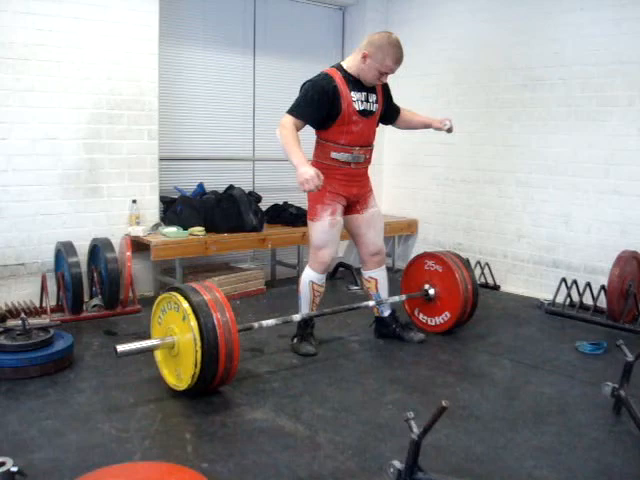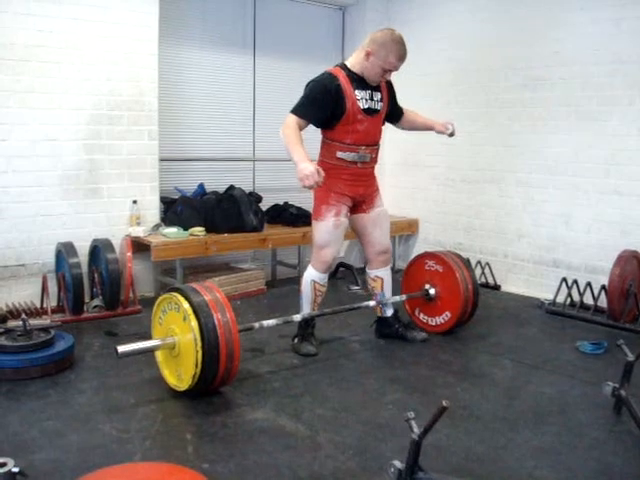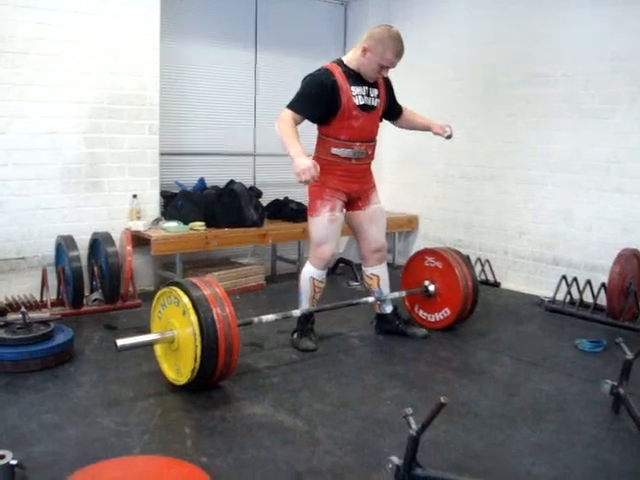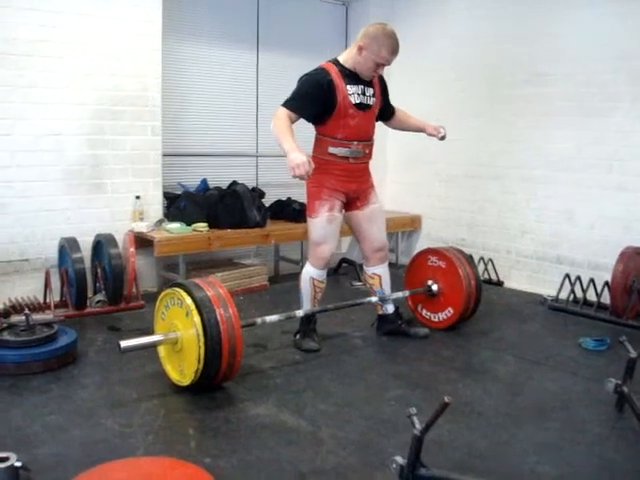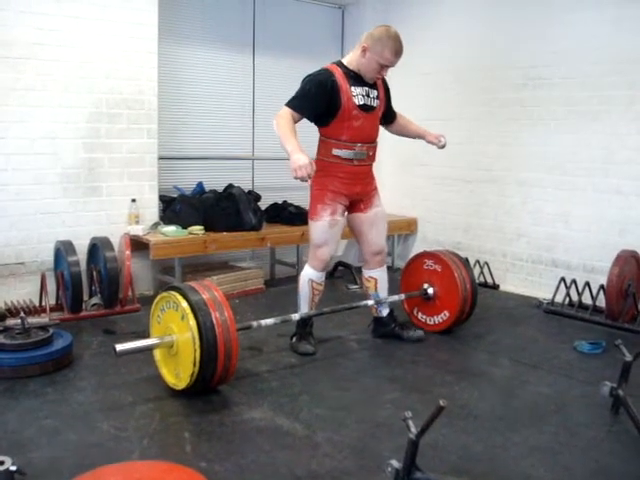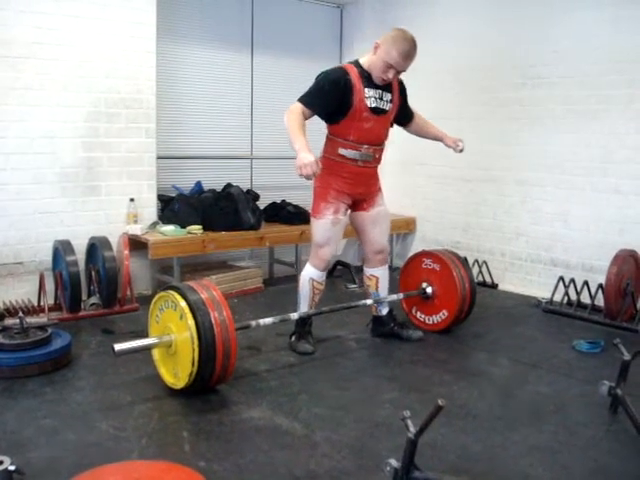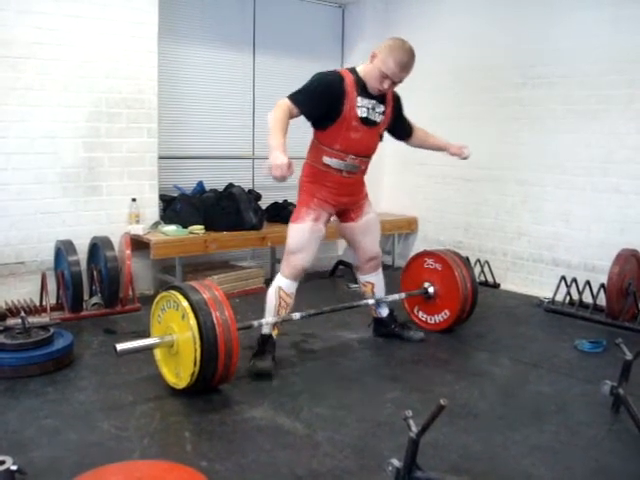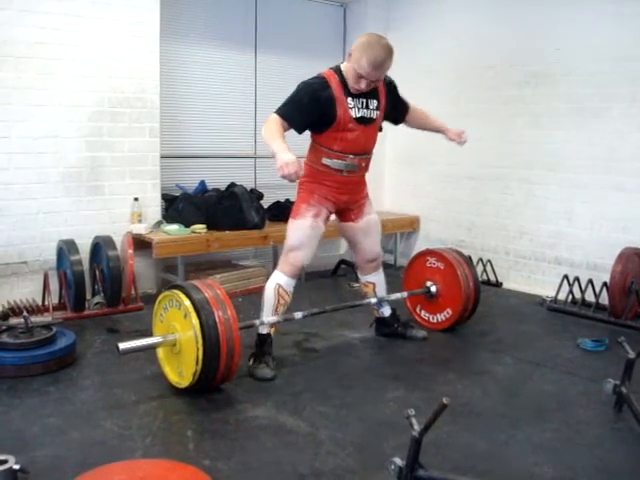
dt=0.4s
person 1, frame 1
left shoulder: (378, 88)
right shoulder: (324, 85)
left elbow: (395, 116)
right elbow: (286, 126)
left wrist: (432, 122)
right wrist: (301, 165)
left hip: (360, 184)
right hip: (327, 185)
left knee: (375, 253)
right knee: (321, 259)
left ankle: (385, 320)
right ankle: (303, 329)
person 1, frame 2
left shoulder: (383, 87)
right shoulder: (329, 84)
left elbow: (398, 117)
right elbow: (291, 125)
left wrist: (433, 125)
right wrist: (302, 161)
left hip: (367, 184)
right hip: (333, 184)
left knee: (381, 253)
right knee: (323, 259)
left ankle: (387, 320)
right ankle: (304, 329)
person 1, frame 3
left shoulder: (381, 84)
right shoulder: (325, 80)
left elbow: (397, 114)
right elbow: (285, 120)
left wrist: (431, 125)
right wrist: (298, 156)
left hip: (364, 181)
right hip: (328, 181)
left knee: (377, 250)
right knee: (322, 255)
left ankle: (387, 316)
right ankle: (304, 325)
person 1, frame 4
left shoulder: (376, 83)
right shoulder: (321, 79)
left elbow: (390, 115)
right elbow: (281, 118)
left wrist: (425, 126)
right wrist: (293, 152)
left hip: (362, 180)
right hip: (327, 180)
left knee: (378, 249)
right knee: (321, 255)
left ankle: (388, 317)
right ankle: (306, 325)
person 1, frame 5
left shoulder: (379, 85)
right shoulder: (325, 80)
left elbow: (391, 120)
right elbow: (283, 117)
left wrist: (425, 134)
right wrist: (296, 153)
left hip: (365, 183)
right hip: (331, 182)
left knee: (376, 253)
right knee: (320, 257)
left ankle: (384, 320)
right ankle: (302, 328)
person 1, frame 6
left shoulder: (395, 88)
right shoulder: (338, 79)
left elbow: (409, 120)
right elbow: (295, 113)
left wrist: (443, 137)
right wrist: (302, 151)
left hip: (369, 183)
right hip: (334, 181)
left knee: (378, 252)
right knee: (322, 256)
left ankle: (383, 319)
right ankle: (302, 327)
person 1, frame 7
left shoulder: (391, 101)
right shoulder: (331, 83)
left elbow: (409, 133)
right elbow: (282, 110)
left wrist: (447, 146)
right wrist: (278, 149)
left hip: (355, 192)
right hip: (317, 189)
left knee: (371, 258)
right knee: (295, 265)
left ankle: (384, 321)
right ankle: (265, 343)
person 1, frame 8
left shoulder: (384, 89)
right shoulder: (318, 89)
left elbow: (406, 113)
right elbow: (274, 123)
left wrist: (444, 129)
right wrist: (283, 152)
left hip: (356, 190)
right hip: (318, 188)
left knee: (371, 258)
right knee: (292, 262)
left ankle: (386, 320)
right ankle: (263, 345)
